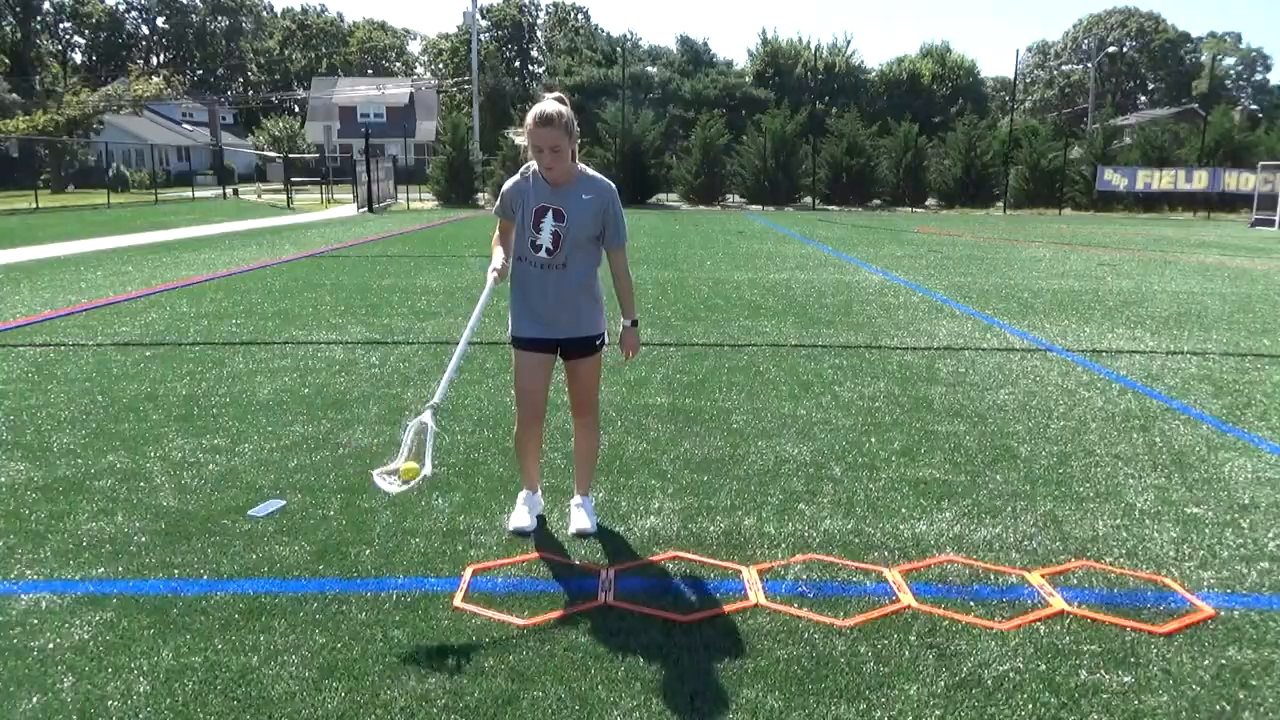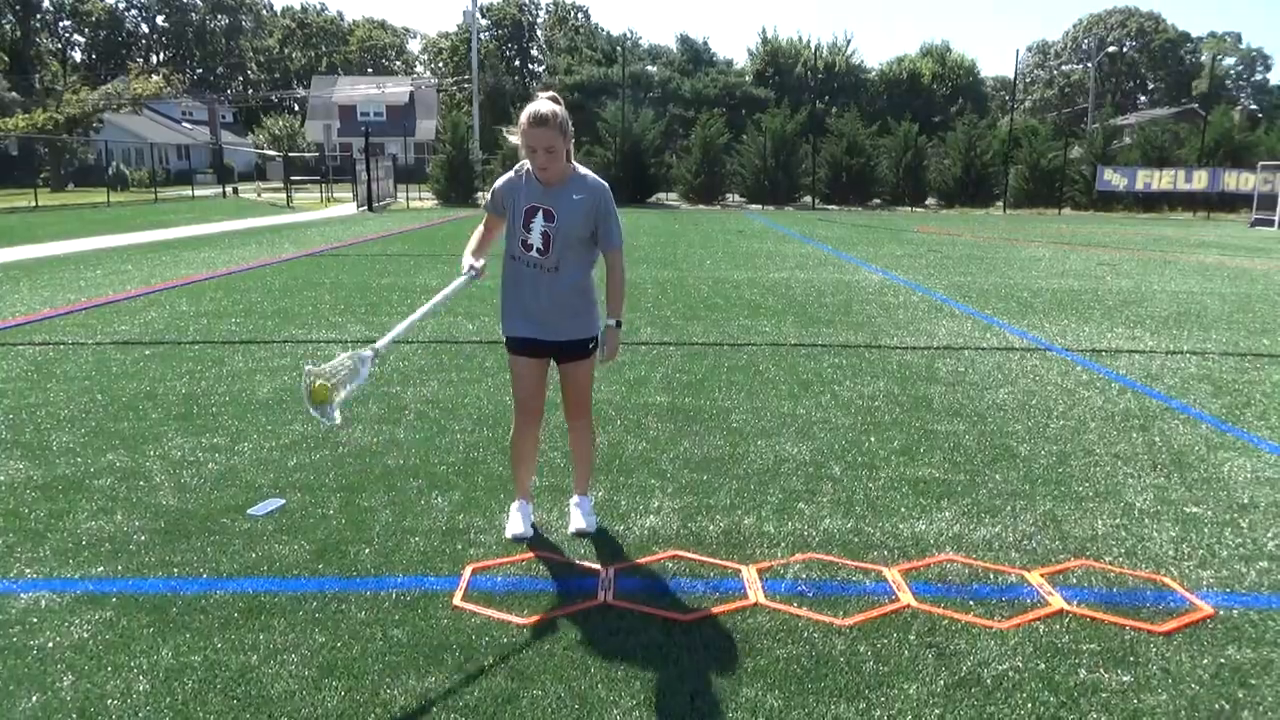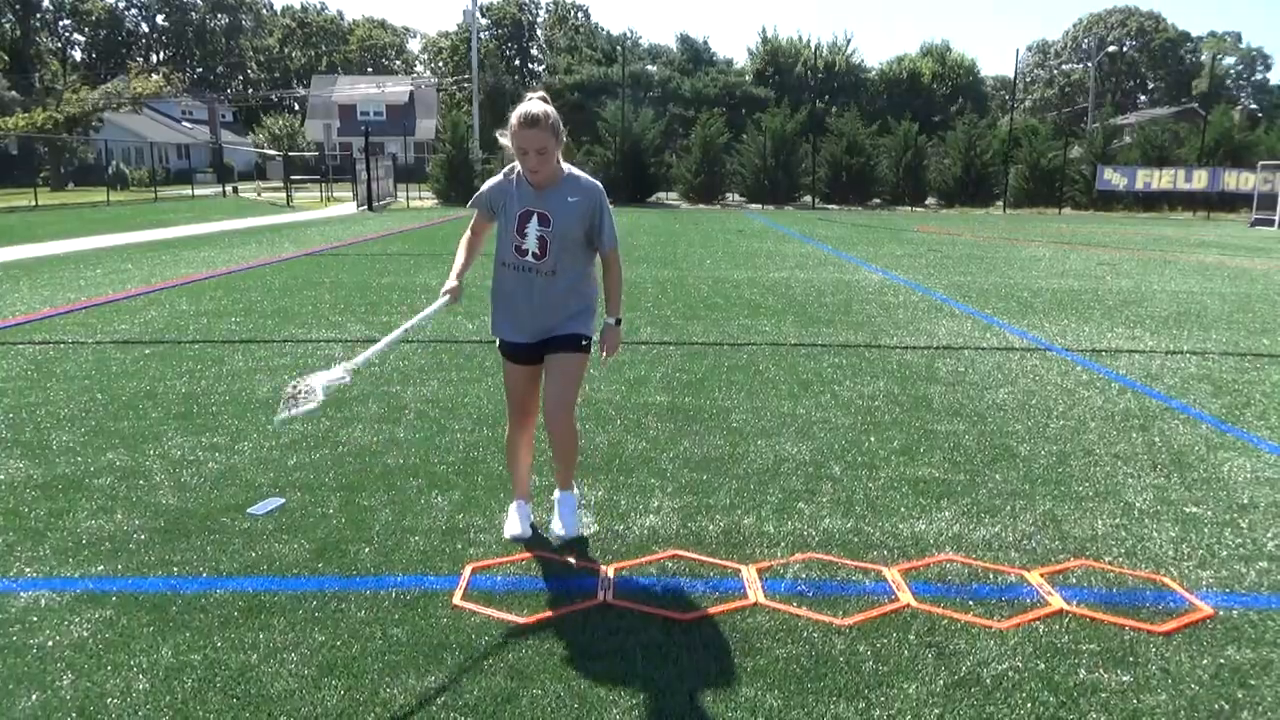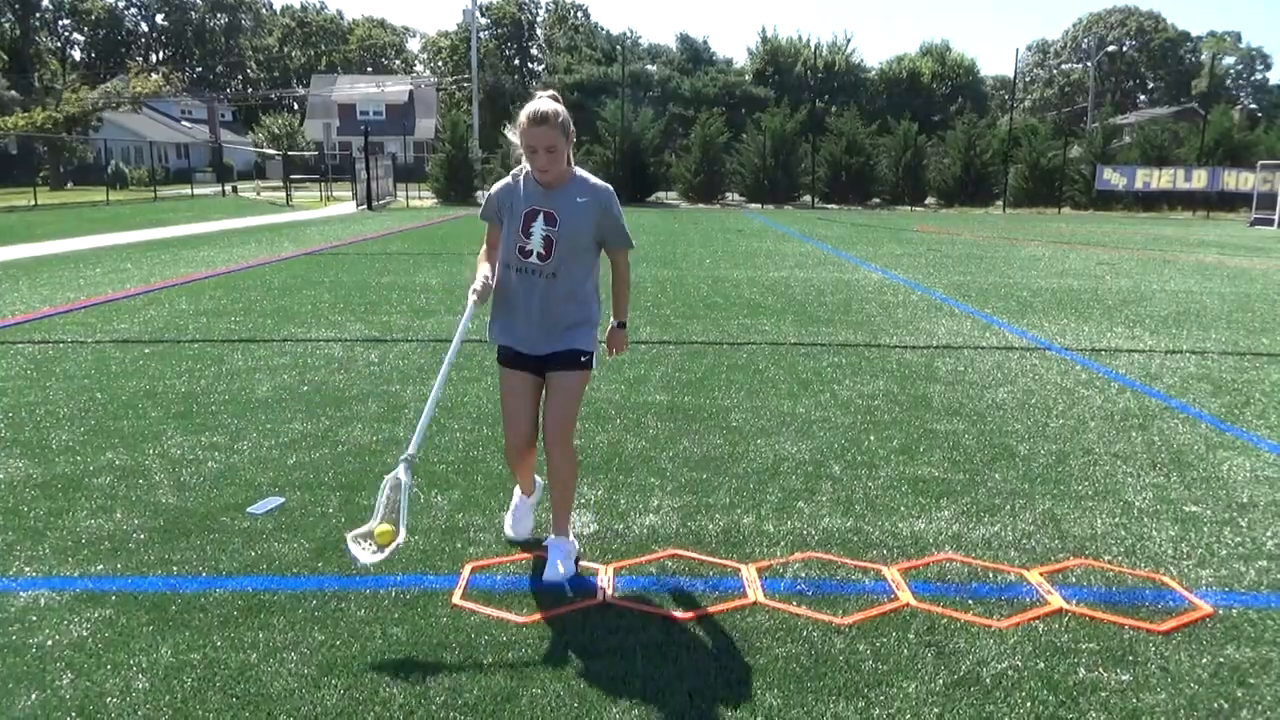
dt=0.2s
person 1, frame 1
left shoulder: (600, 193)
right shoulder: (517, 188)
left elbow: (619, 261)
right elbow: (503, 236)
left wrist: (630, 322)
right wrist: (499, 261)
left hip: (583, 322)
right hip: (530, 321)
left knee: (585, 412)
right knee: (529, 413)
left ankle: (582, 498)
right ankle: (529, 494)
person 1, frame 2
left shoulder: (593, 192)
right shoulder: (509, 187)
left elbow: (613, 261)
right elbow: (488, 229)
left wrist: (613, 323)
right wrist: (472, 258)
left hip: (577, 324)
right hip: (524, 322)
left knee: (578, 415)
right knee: (526, 417)
left ankle: (580, 499)
right ankle: (522, 502)
person 1, frame 3
left shoulder: (587, 193)
right shoulder: (498, 190)
left elbow: (610, 259)
right elbow: (475, 234)
left wrist: (613, 321)
right wrist: (458, 274)
left hip: (571, 323)
right hip: (515, 323)
left knee: (558, 416)
right knee: (520, 420)
left ankle: (566, 493)
right ankle: (520, 502)
person 1, frame 4
left shoulder: (597, 196)
right shoulder: (505, 193)
left elbow: (619, 263)
right elbow: (491, 249)
left wrist: (619, 323)
right wrist: (484, 277)
left hip: (573, 334)
right hip: (515, 332)
left knee: (557, 438)
right knee: (519, 439)
left ankle: (561, 537)
right ankle: (525, 490)
